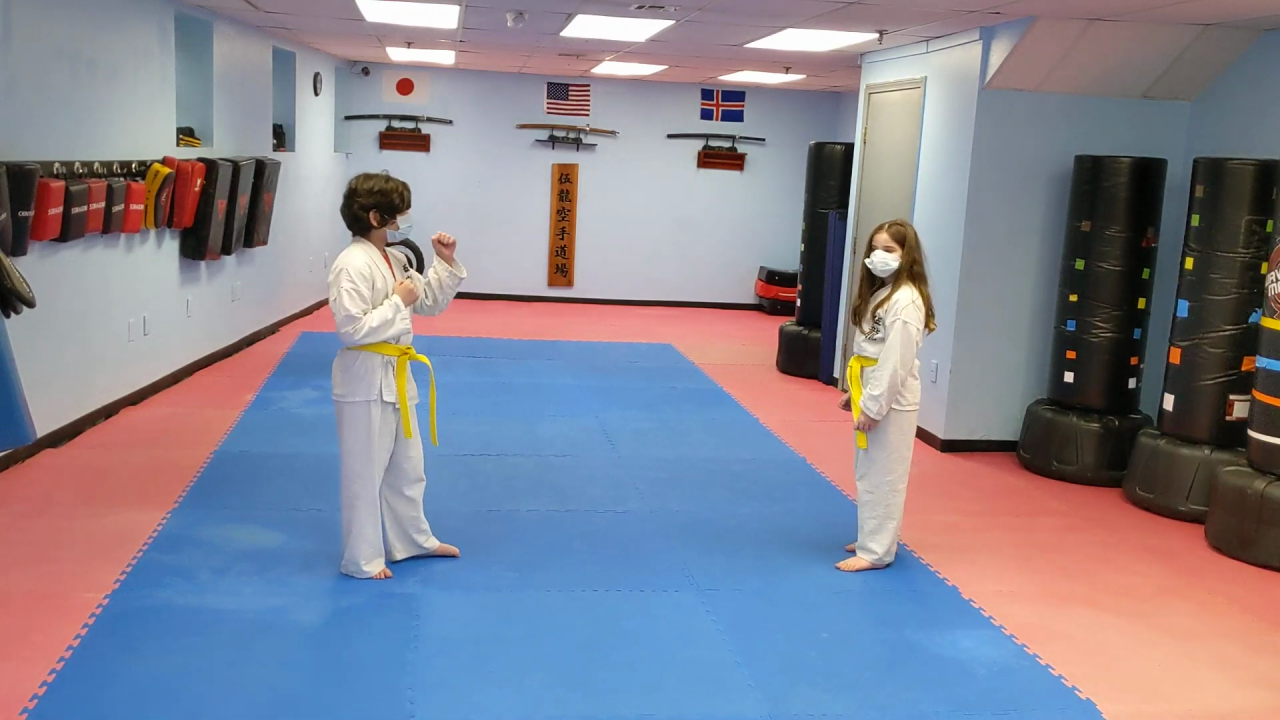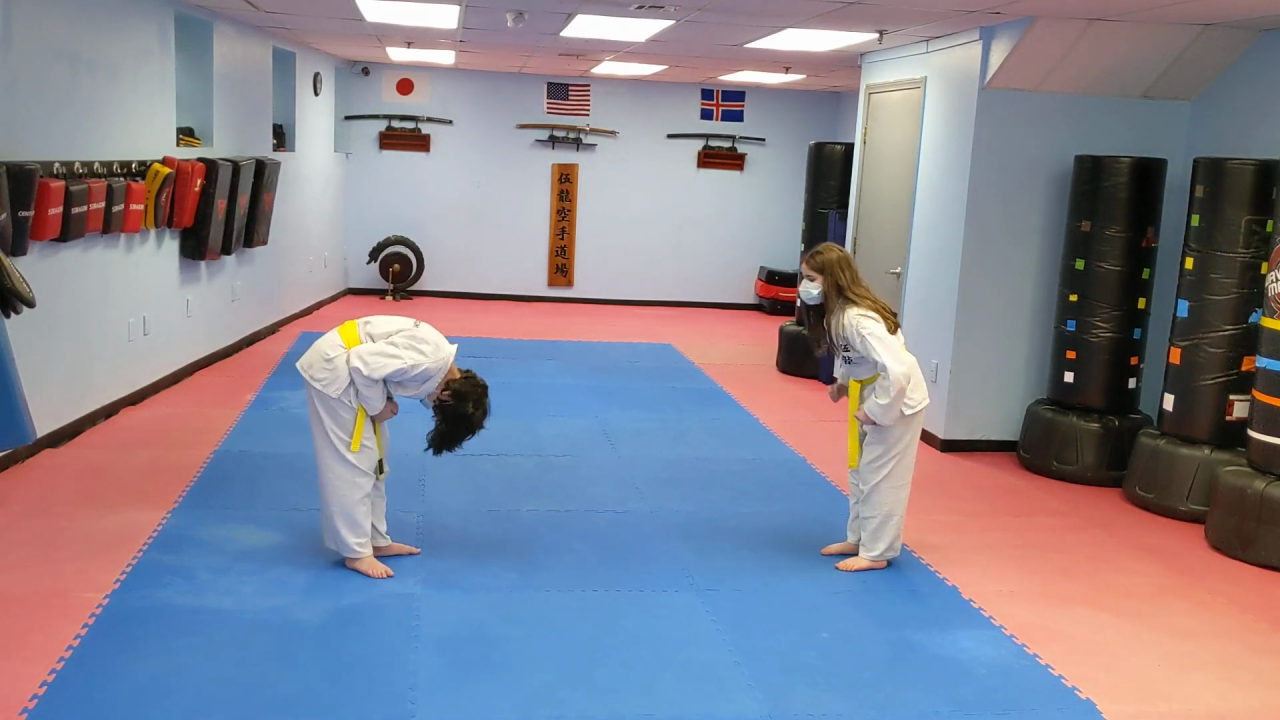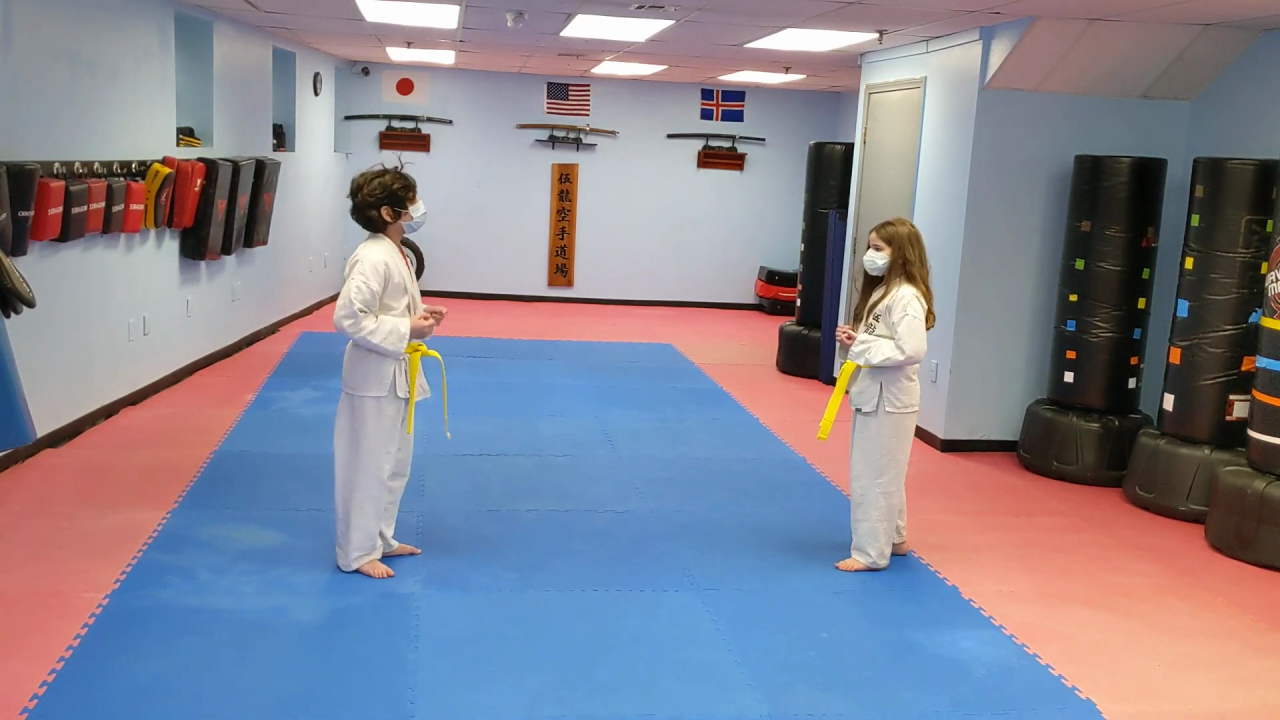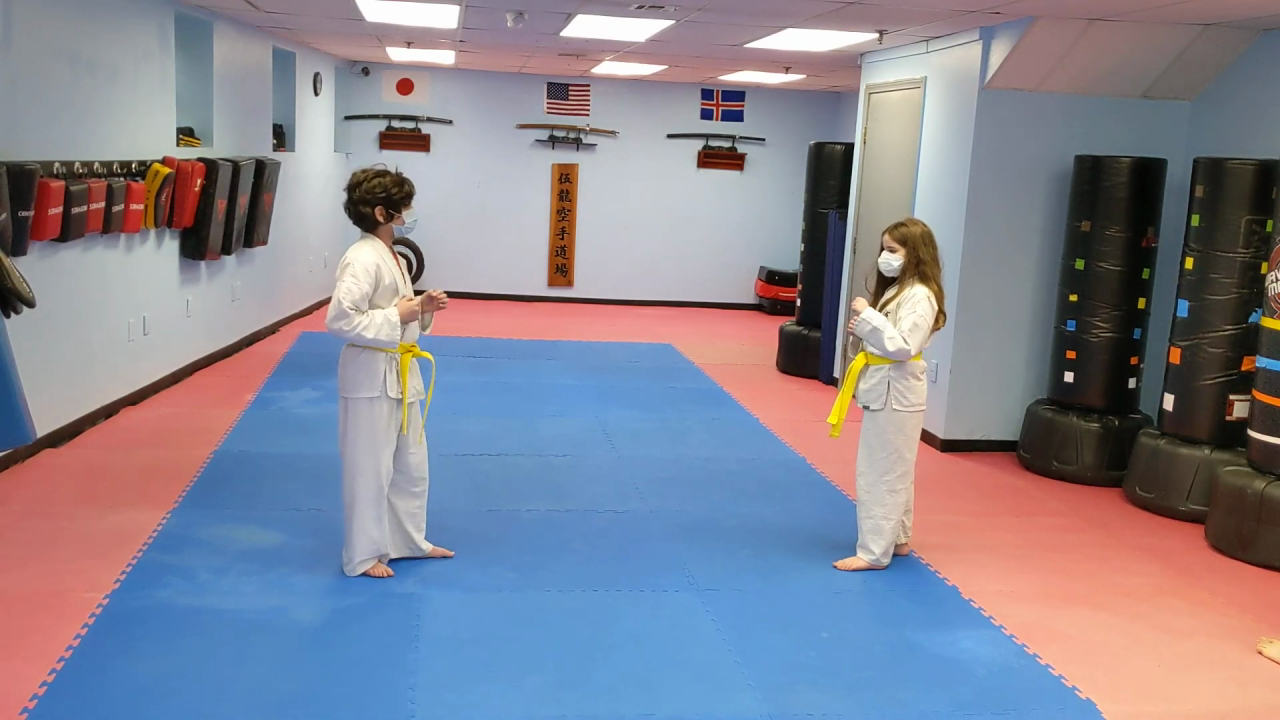
dt=1s
person 1, frame 1
left shoulder: (393, 260)
right shoulder: (353, 265)
left elbow: (430, 302)
right elbow: (352, 329)
left wrist: (446, 263)
right wrist: (397, 303)
left hip: (394, 376)
right hip: (364, 379)
left knee: (406, 465)
right knee: (365, 472)
left ankle: (413, 539)
right ankle: (362, 558)
person 1, frame 2
left shoulder: (439, 359)
right shoulder: (429, 361)
right elbow: (361, 362)
left wrist: (380, 403)
right wrist: (378, 406)
left hip: (351, 368)
right hip: (333, 369)
left knee: (371, 457)
right knee: (352, 462)
left ankle: (374, 539)
right ankle: (356, 551)
person 1, frame 3
left shoulder: (396, 254)
right shoulder: (372, 258)
right elbow: (348, 318)
left wrist: (420, 317)
right wrist: (406, 329)
left hip: (397, 373)
right hip: (374, 375)
left knee: (395, 463)
right knee: (368, 464)
left ankle: (380, 538)
right ankle: (358, 551)
person 1, frame 4
left shoulder: (390, 256)
right shoulder: (362, 260)
right elbow: (340, 320)
left wrist: (422, 308)
right wrist: (397, 317)
left hip: (400, 373)
right hip: (371, 376)
left knee: (411, 464)
right knee: (371, 468)
left ankle: (409, 541)
right ankle: (364, 555)
person 2, frame 1
left shoulder: (906, 301)
right shoulder: (878, 292)
left elbow: (895, 363)
left wrist: (873, 408)
right wrist: (856, 393)
left hip: (890, 400)
right hip: (873, 394)
left knee: (882, 474)
right knee: (870, 472)
left ankle: (875, 550)
right ankle: (879, 538)
person 2, frame 2
left shoulder: (859, 319)
right shoulder: (836, 312)
left elbow: (897, 370)
left wrist: (876, 410)
right wrist: (844, 384)
left hip: (898, 399)
right hip: (875, 399)
left knee: (880, 476)
right knee: (861, 472)
left ankle: (876, 551)
right ankle: (858, 538)
person 2, frame 3
left shoulder: (906, 297)
right shoulder: (882, 290)
left elbow: (911, 350)
left wrist: (861, 344)
right wrist: (853, 339)
left hip: (889, 396)
right hip: (874, 392)
left knee: (875, 475)
right knee: (876, 472)
left ankle: (871, 553)
right ankle: (893, 537)
person 2, frame 4
left shoulder: (920, 297)
right shoulder: (895, 290)
left elbow: (903, 346)
left wrist: (867, 317)
right wrist: (861, 326)
left hip: (896, 393)
right hip: (882, 389)
left knee: (881, 473)
right knee: (893, 471)
left ankle: (874, 551)
right ankle: (897, 538)
